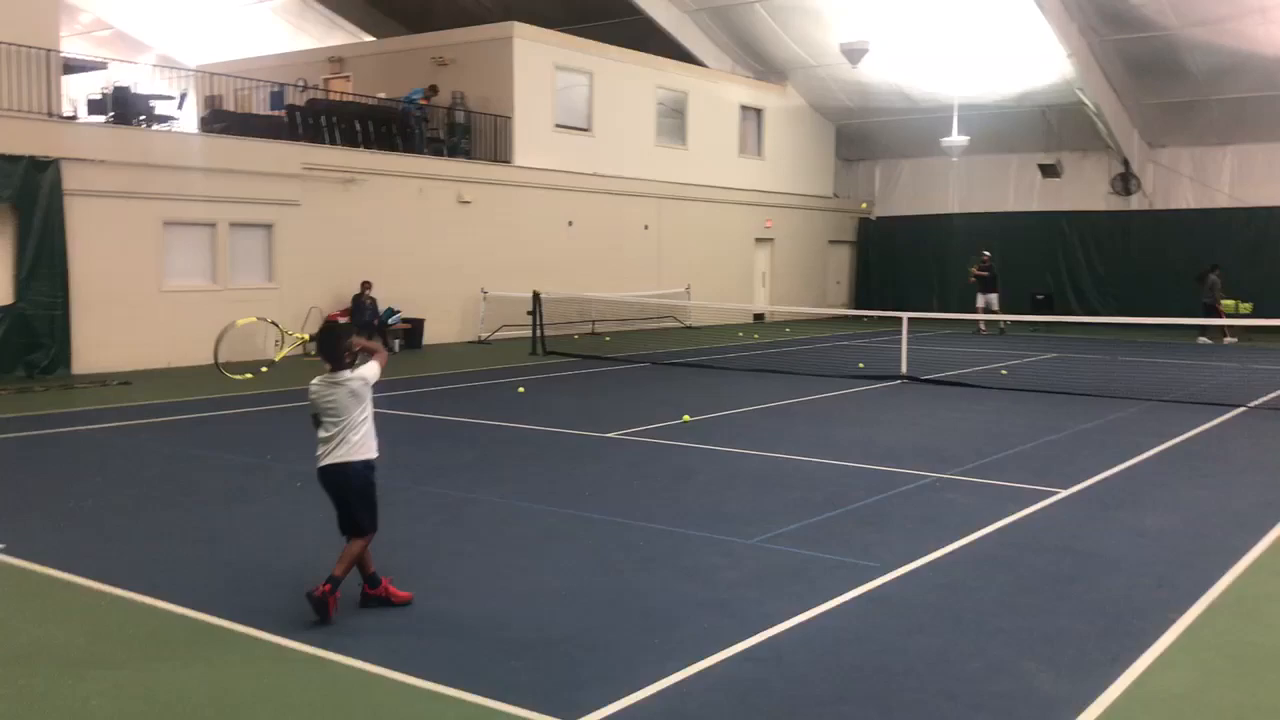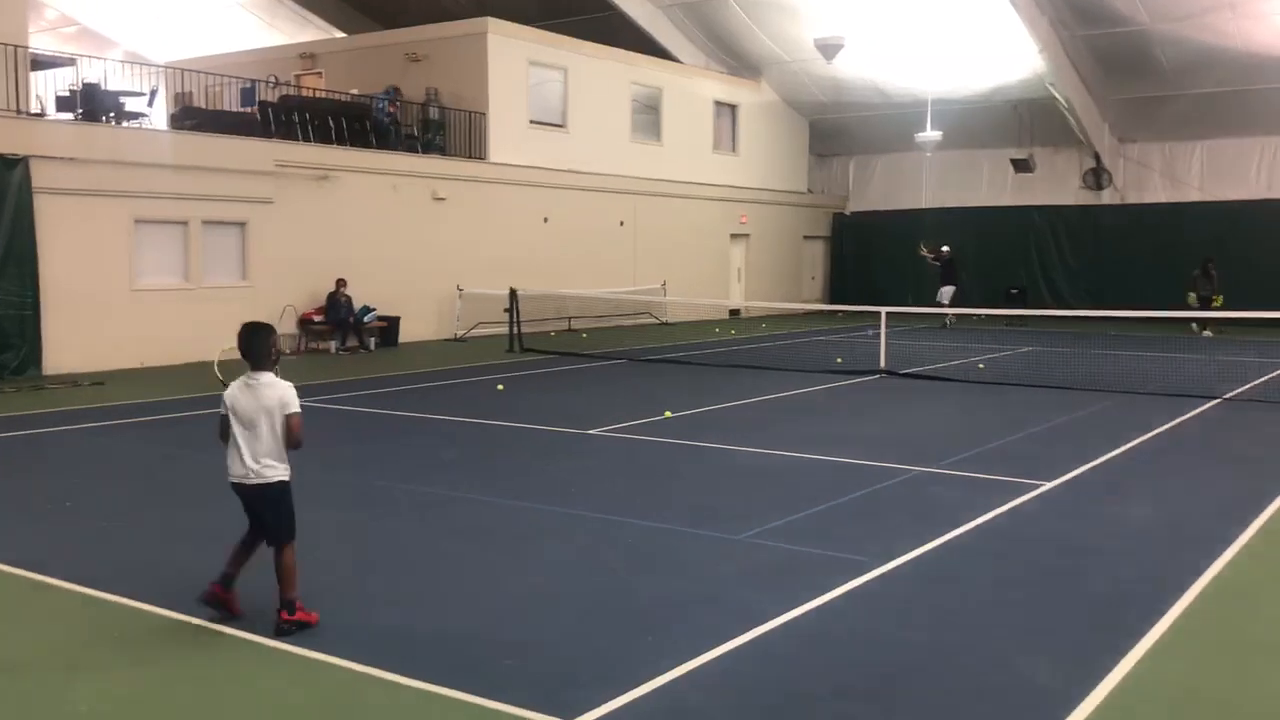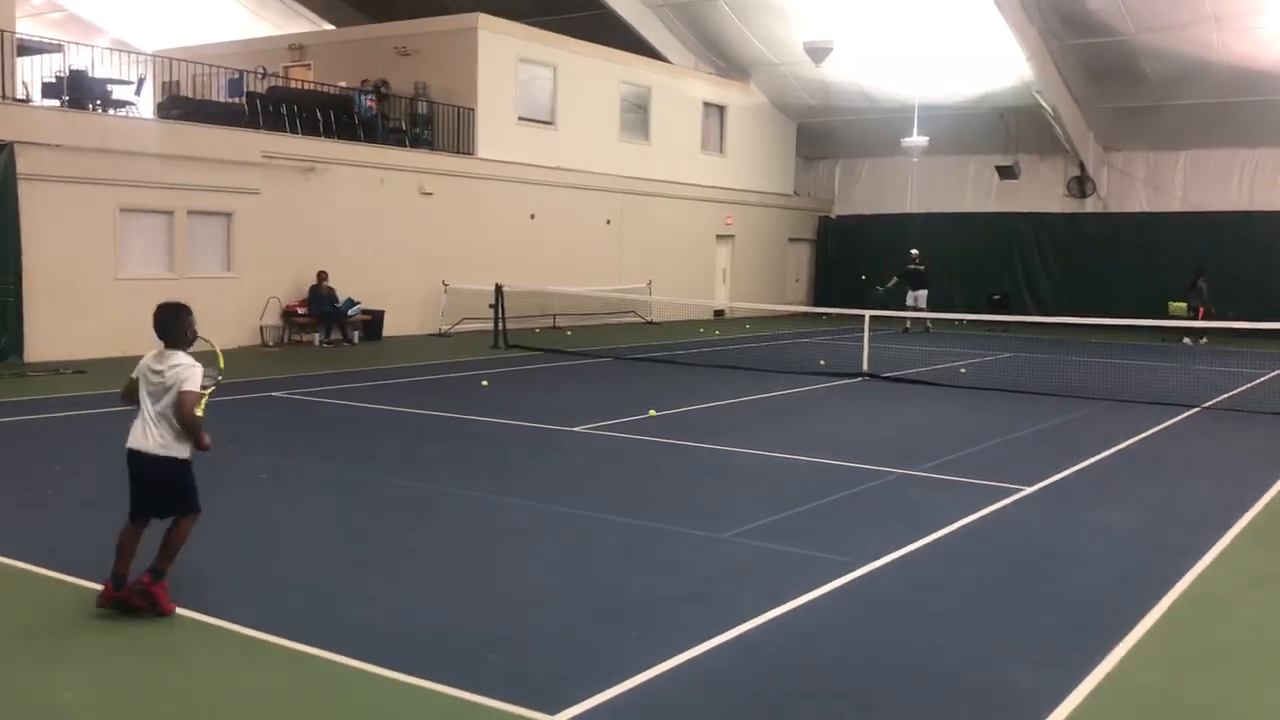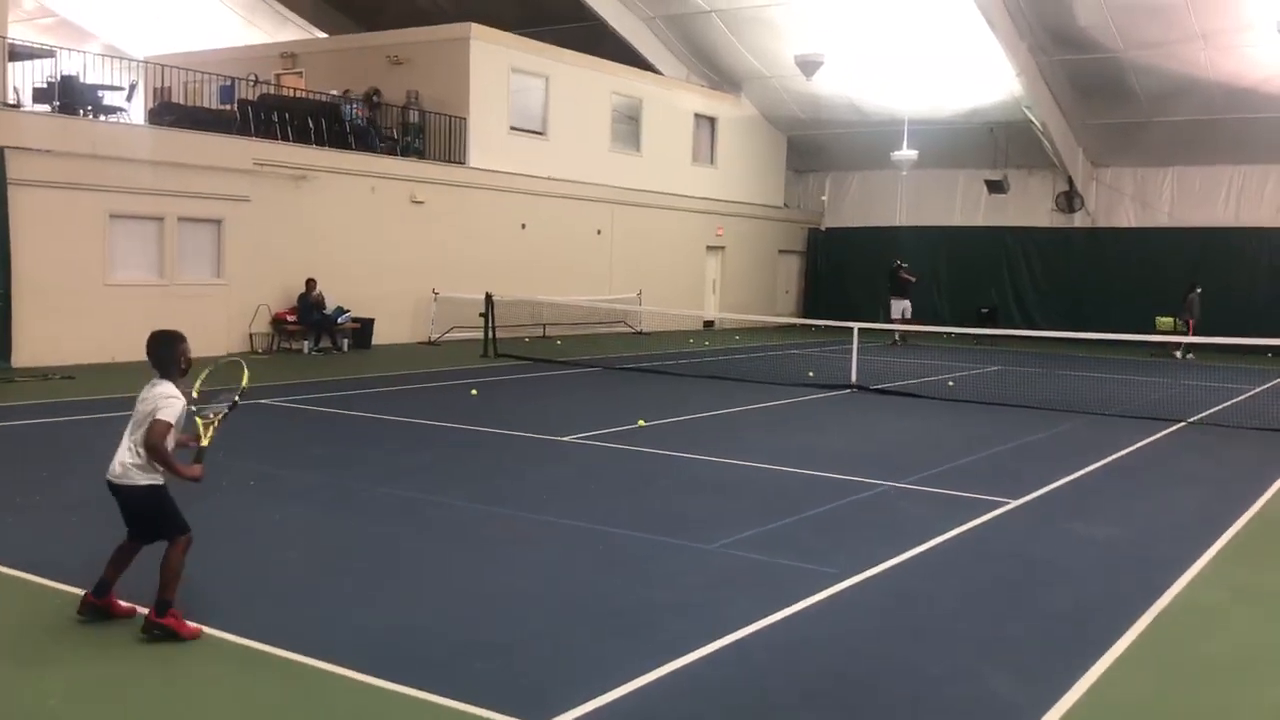
dt=0.5s
person 1, frame 1
left shoulder: (316, 387)
right shoulder: (360, 379)
right elbow: (381, 353)
right wrist: (362, 344)
left hip: (327, 466)
right hip: (355, 465)
left knee: (355, 529)
right knee: (363, 532)
left ankle: (373, 586)
right ankle: (328, 588)
person 1, frame 2
left shoulder: (232, 391)
right shoulder: (284, 390)
left elbow: (224, 435)
right elbow: (295, 438)
right wrist: (280, 442)
left hip: (240, 477)
right hip: (271, 477)
left knee: (257, 532)
right knee: (284, 541)
left ankle: (223, 588)
right ankle: (290, 612)
person 1, frame 3
left shoulder: (147, 361)
right shoulder: (191, 368)
left elbow: (129, 395)
right elbow: (186, 413)
right wrist: (201, 439)
left hip: (137, 451)
right hip: (169, 456)
left knee: (138, 518)
right knee: (188, 513)
left ankle: (116, 586)
right ankle: (153, 580)
person 1, frame 4
left shoulder: (152, 389)
right shoulder: (173, 398)
right elbow: (153, 443)
left wrist: (182, 439)
right wrist: (183, 471)
left hip: (121, 476)
right hip: (141, 481)
left knee: (138, 537)
right knee: (180, 537)
left ankle: (99, 597)
right ankle: (162, 615)
